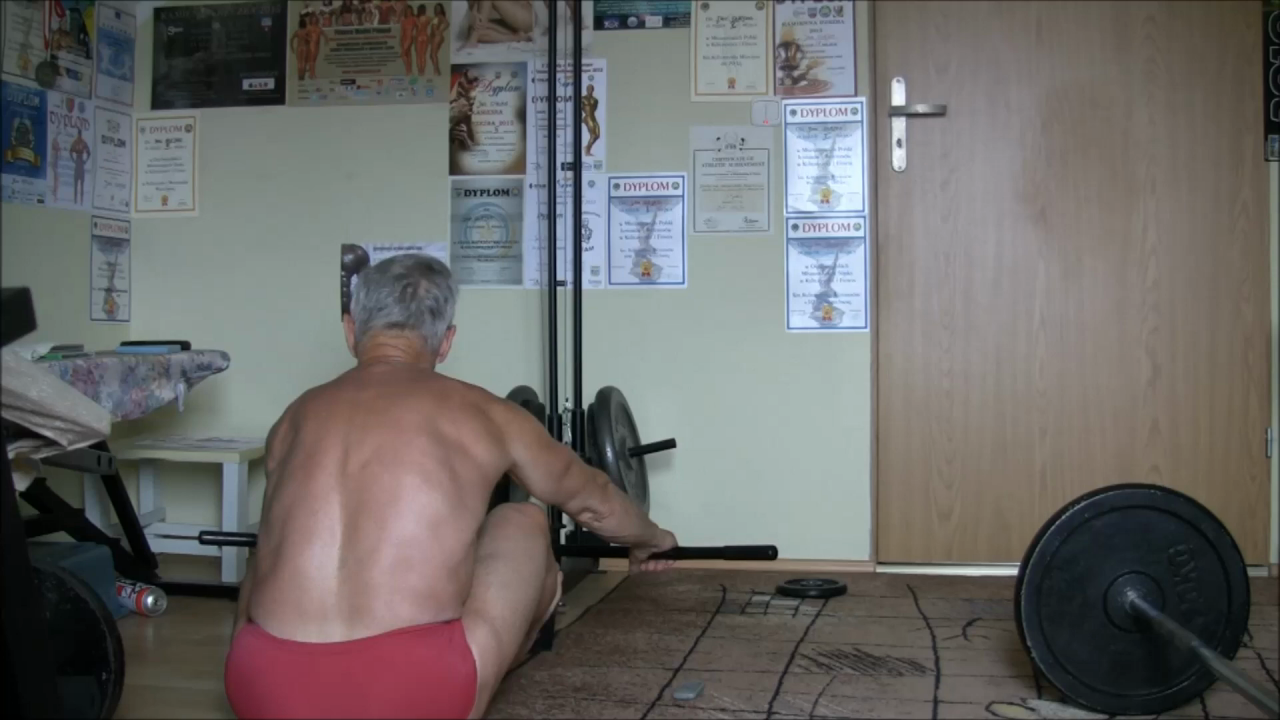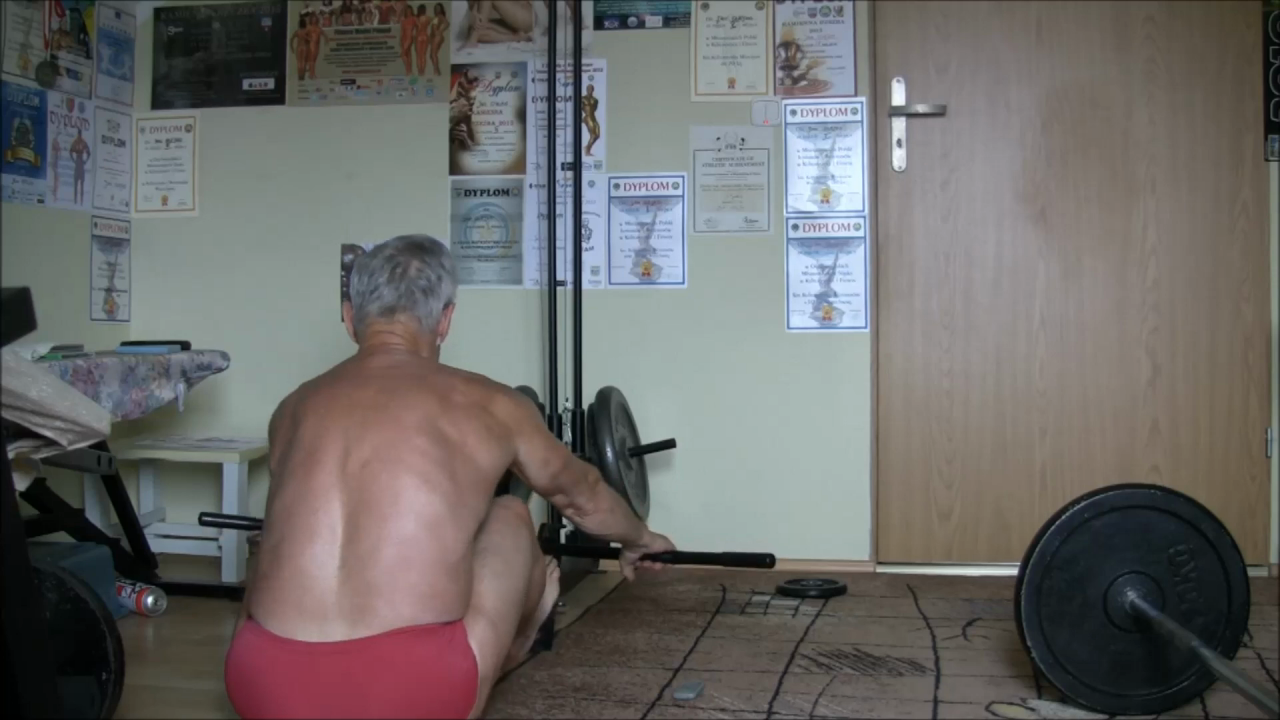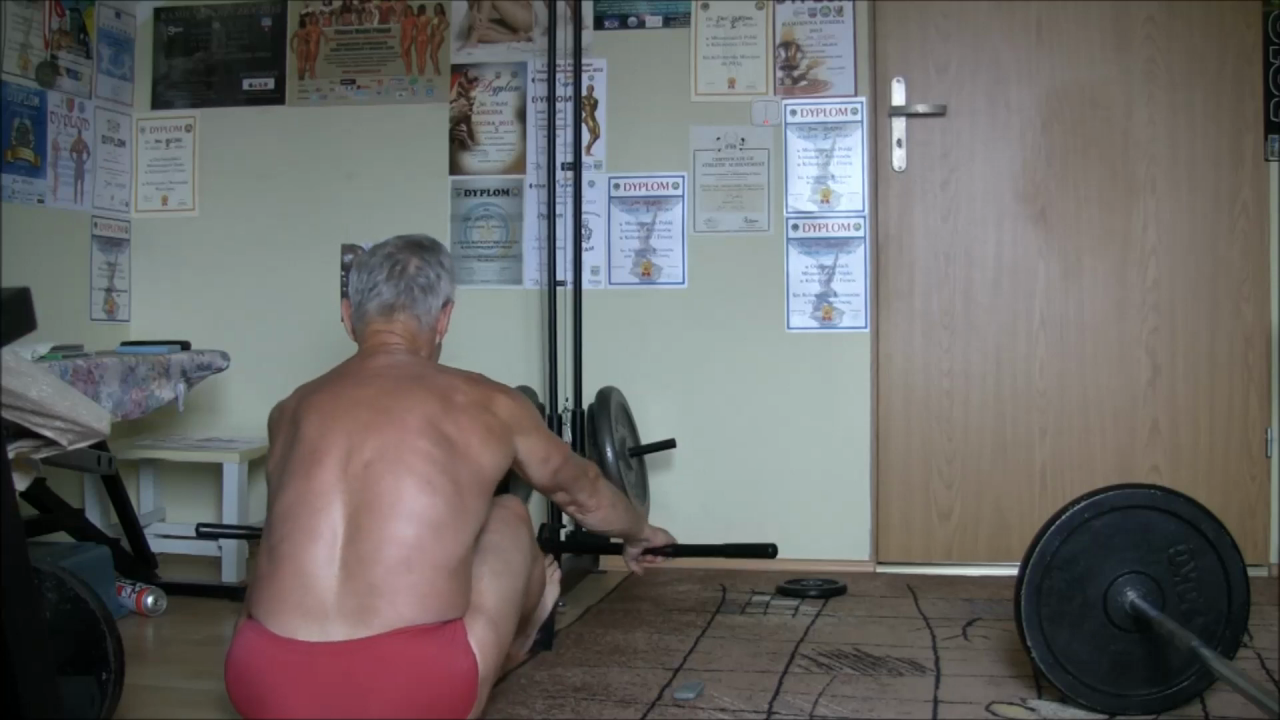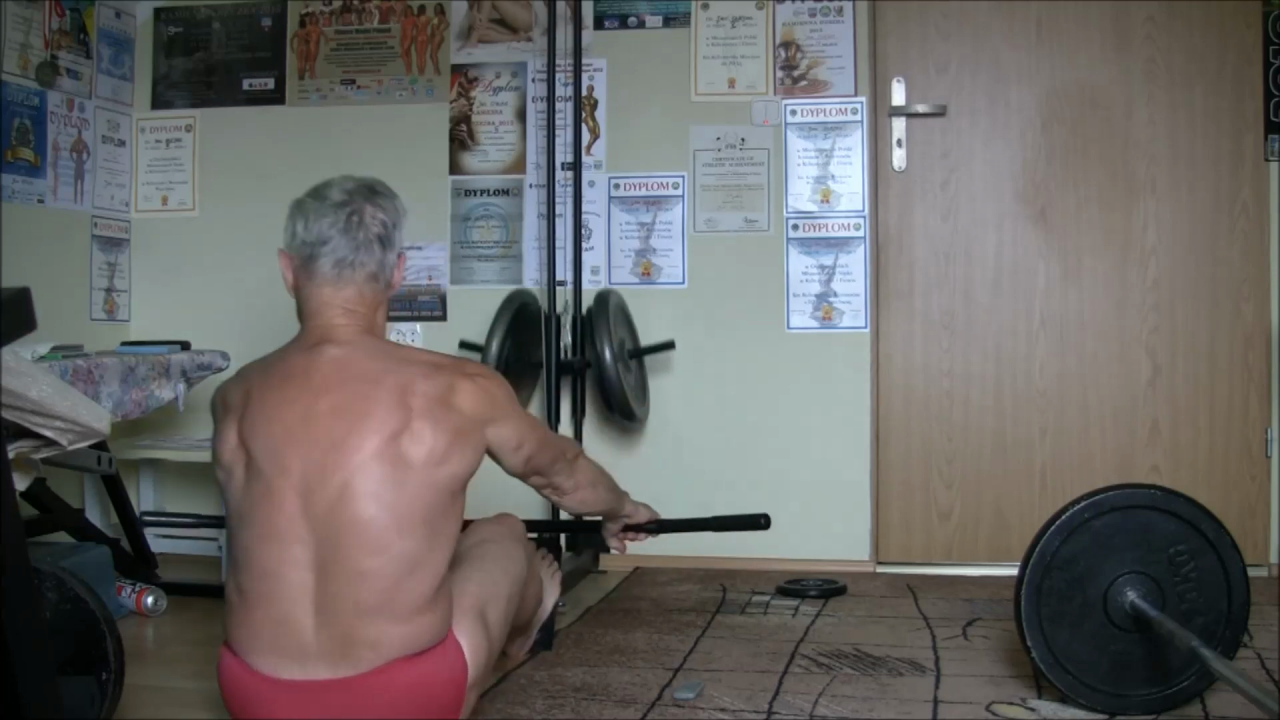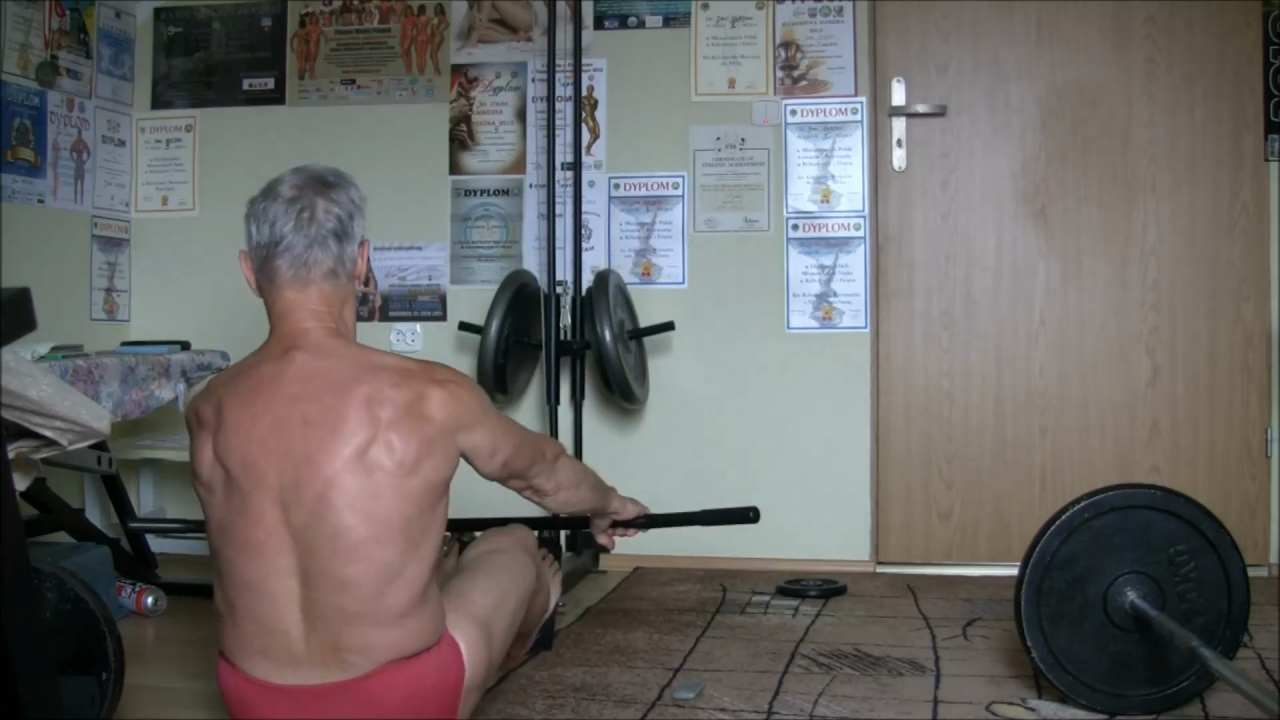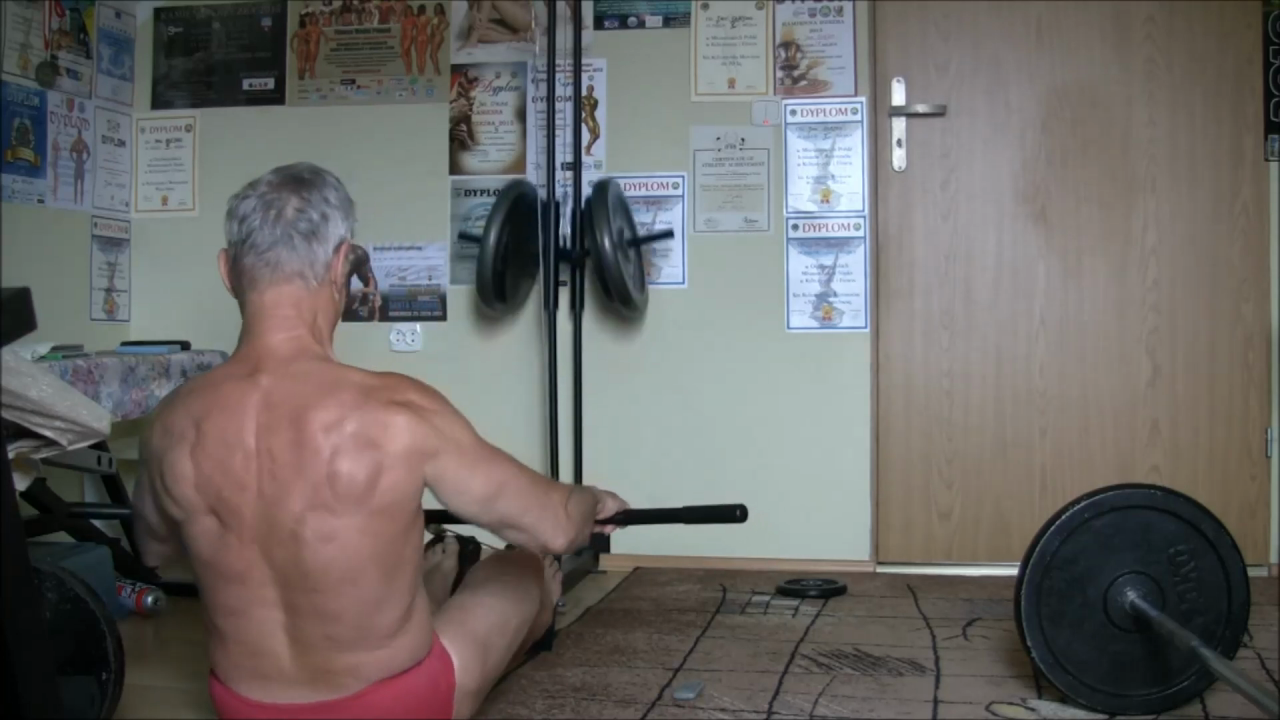
dt=0.7s
person 1, frame 1
left shoulder: (295, 417)
right shoulder: (485, 412)
right elbow: (594, 501)
right wrist: (649, 538)
right knee: (524, 522)
right ankle: (511, 649)
person 1, frame 2
left shoulder: (294, 409)
right shoulder: (487, 404)
right elbow: (582, 495)
right wrist: (639, 539)
right knee: (509, 518)
right ankle: (511, 644)
person 1, frame 3
left shoulder: (290, 411)
right shoulder: (489, 404)
right elbow: (583, 492)
right wrist: (639, 532)
right knee: (508, 517)
right ankle: (516, 642)
person 1, frame 4
left shoulder: (235, 399)
right shoulder: (458, 390)
right elbow: (563, 472)
right wrist: (621, 509)
right knee: (504, 536)
right ankle: (518, 637)
person 1, frame 5
left shoulder: (210, 409)
right shoulder: (428, 395)
right elbow: (543, 472)
right wrist: (608, 504)
right knee: (513, 547)
right ankle: (511, 643)
person 1, frame 6
left shoulder: (174, 423)
right shoulder: (395, 412)
left elbow: (156, 545)
right elbow: (554, 525)
right wrist: (591, 501)
right knee: (527, 572)
